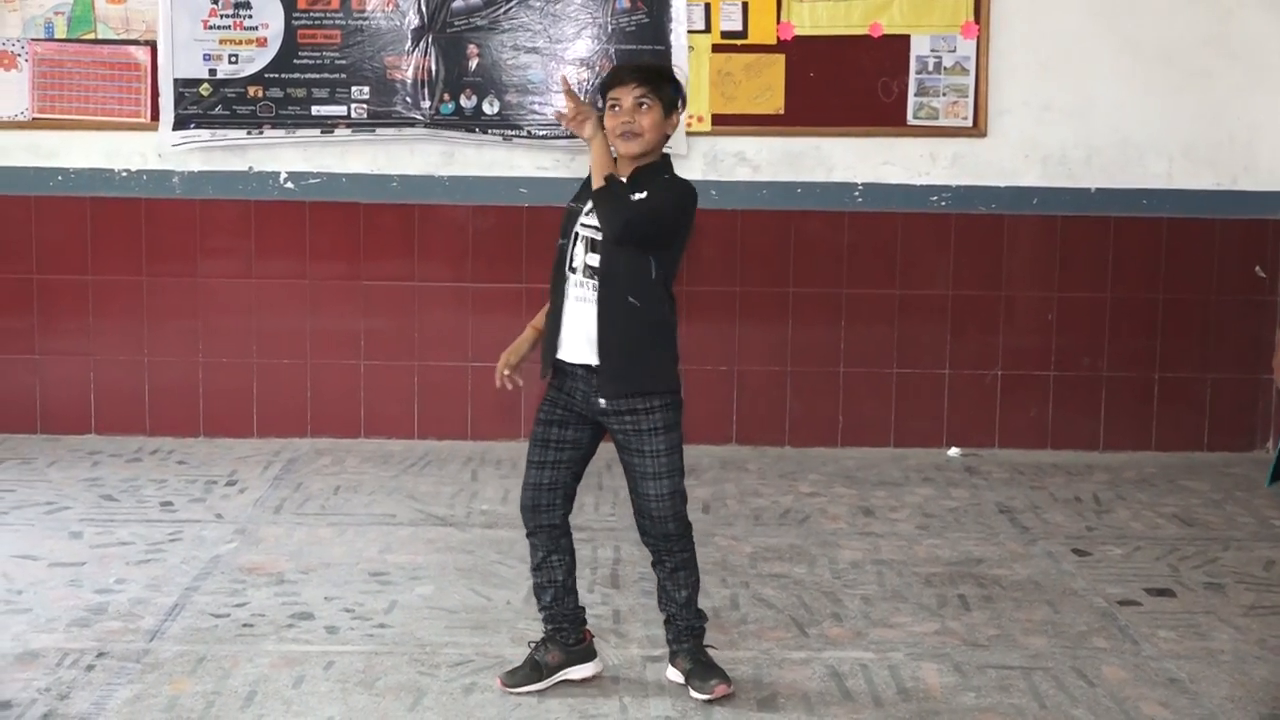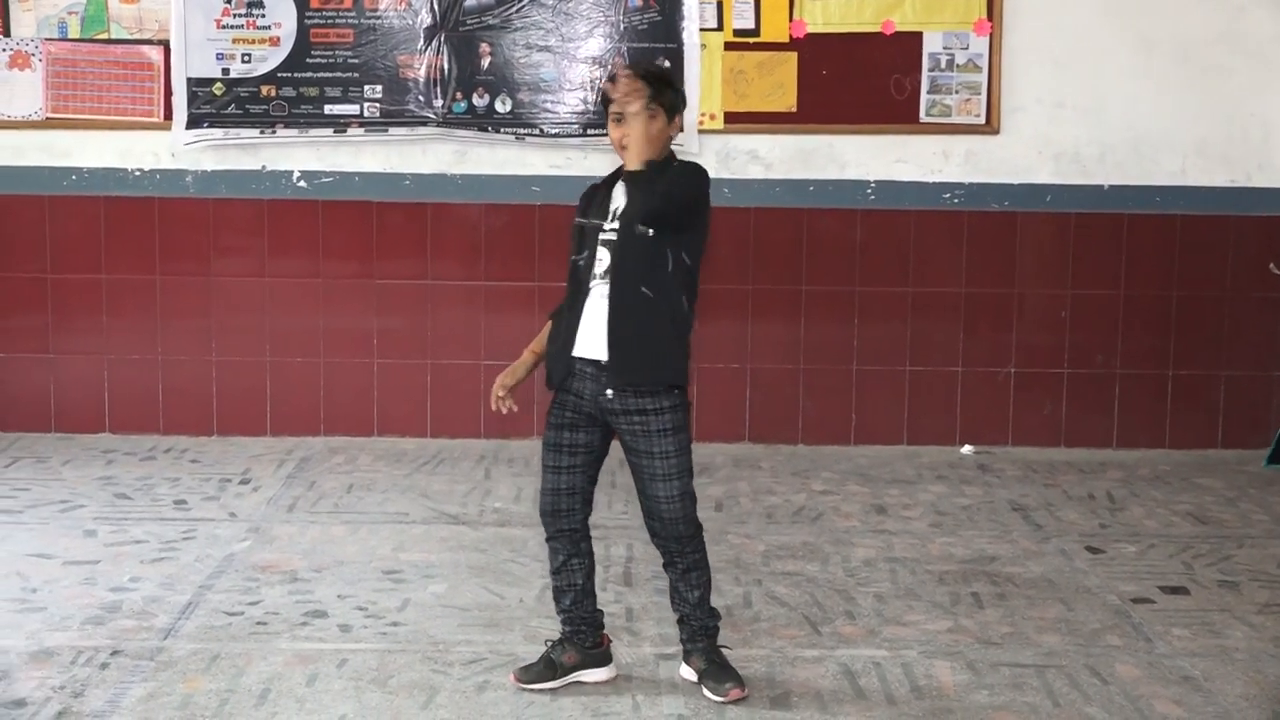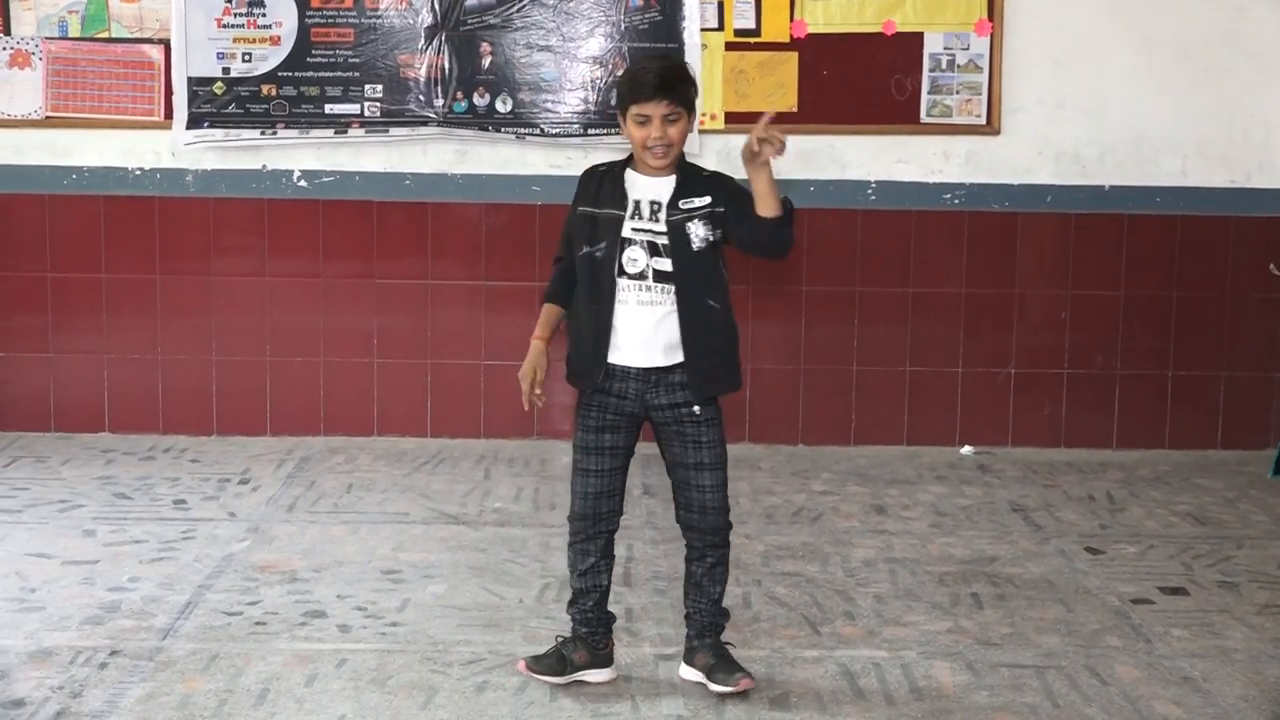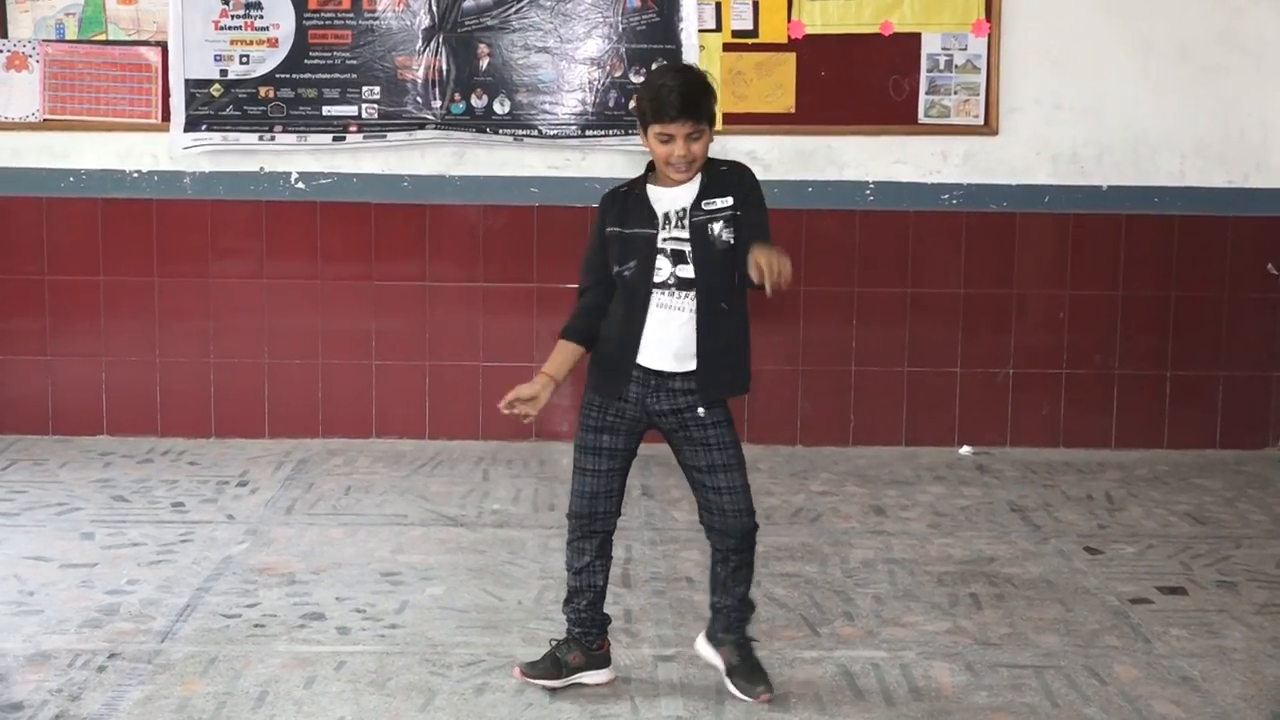
dt=0.3s
person 1, frame 1
left shoulder: (674, 195)
right shoulder: (595, 182)
left elbow: (616, 224)
left wrist: (594, 142)
right wrist: (528, 338)
left hip: (639, 387)
right hip: (569, 379)
left knee: (664, 523)
right knee: (541, 508)
left ankle: (686, 648)
right ankle: (566, 641)
person 1, frame 2
left shoulder: (683, 182)
right shoulder: (597, 195)
left elbow: (646, 204)
left wrist: (650, 108)
right wrist: (526, 361)
left hip: (647, 386)
right hip: (577, 380)
left knee: (675, 523)
right knee: (561, 514)
left ankle: (701, 647)
right ankle: (584, 642)
person 1, frame 3
left shoulder: (713, 193)
right shoulder: (596, 185)
left elbow: (774, 243)
right elbow: (566, 276)
left wrist: (760, 167)
right wrist: (538, 348)
left hip: (686, 384)
right hip: (607, 381)
left knee: (707, 520)
right knee: (590, 517)
left ankle: (704, 645)
right ankle: (590, 642)
person 1, frame 4
left shoulder: (735, 184)
right shoulder: (621, 204)
left elbow: (755, 263)
right elbow: (596, 304)
left wrist: (765, 261)
right wrist: (547, 380)
left hip: (695, 389)
right hip: (617, 384)
left knee: (733, 521)
right knee: (589, 516)
left ankle: (729, 639)
right ankle: (586, 647)
